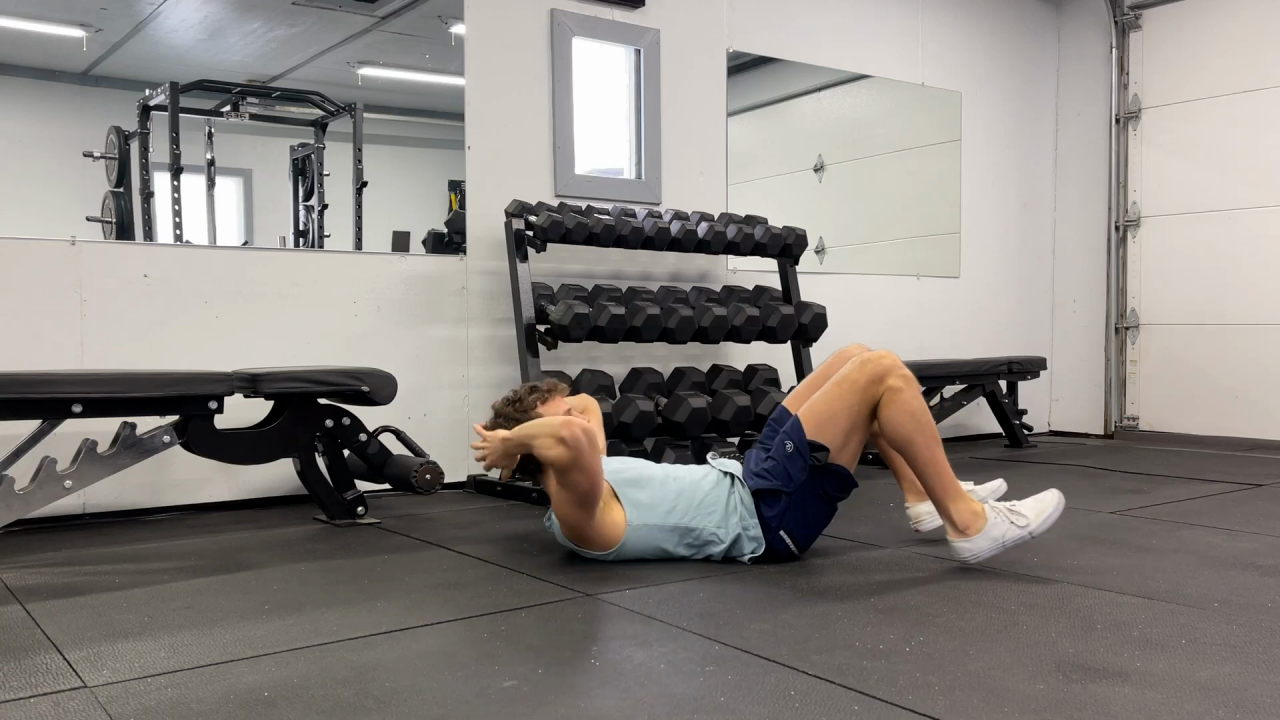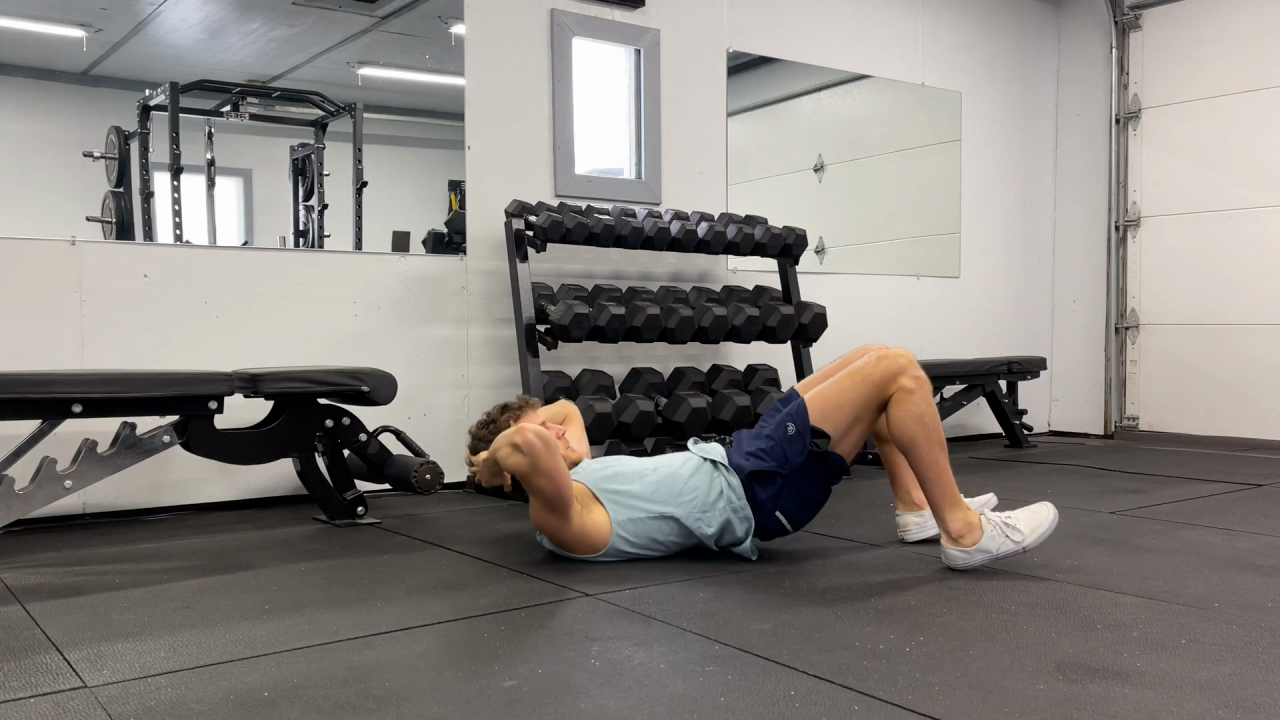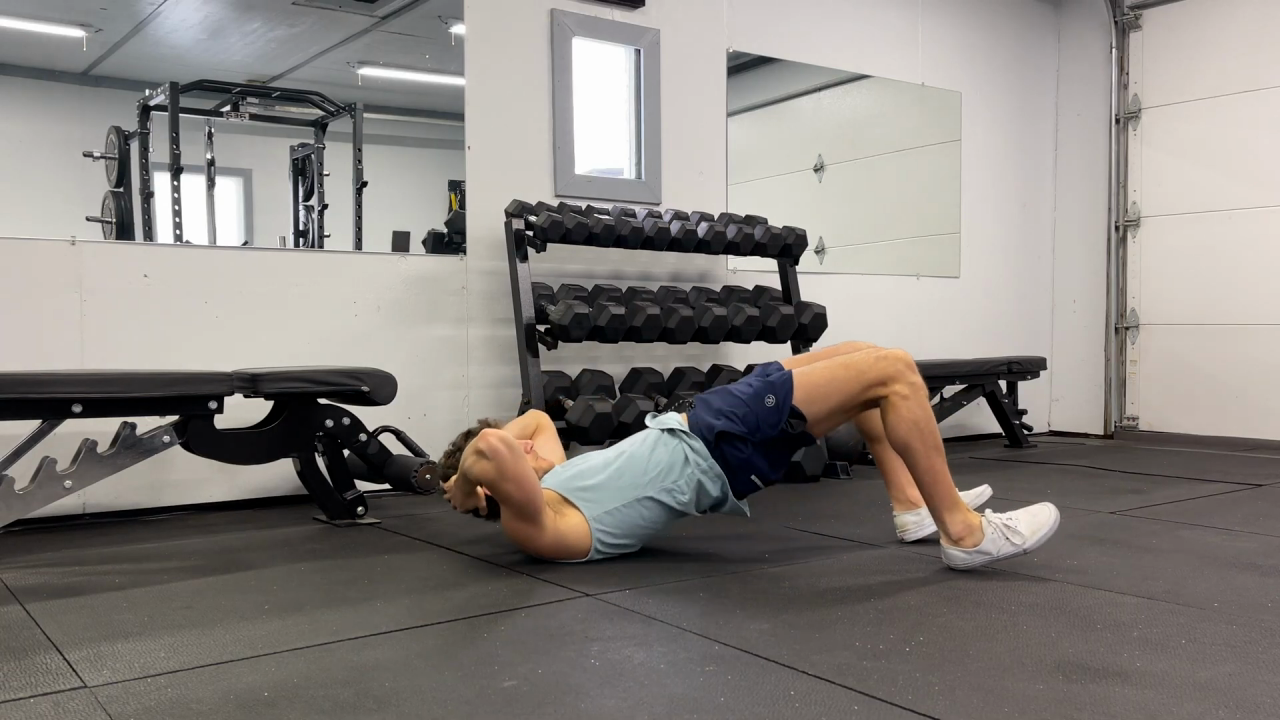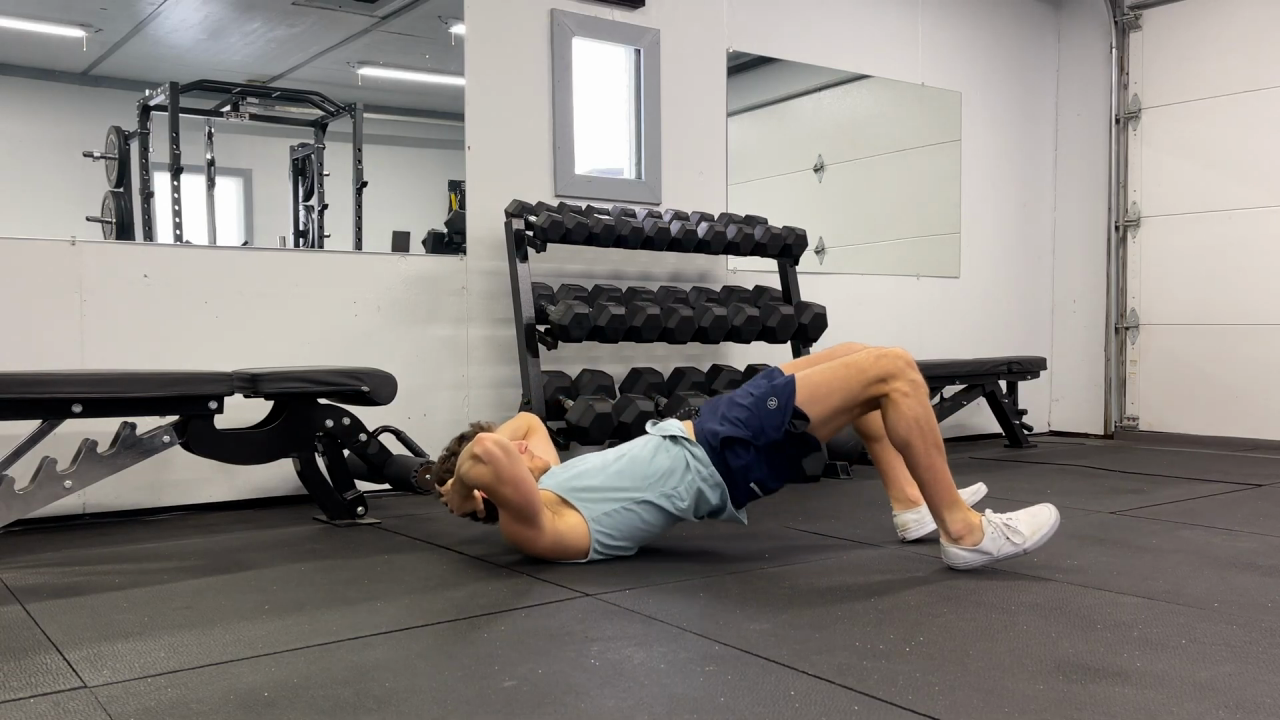
dt=0.3s
person 1, frame 1
left shoulder: (584, 482)
right shoulder: (576, 512)
left elbow: (584, 405)
right elbow: (566, 435)
left wrist: (515, 433)
right wrist: (512, 443)
left hip: (748, 478)
right hip: (769, 514)
left knee: (857, 359)
right knee: (885, 371)
left ankle: (926, 500)
right ankle: (968, 523)
person 1, frame 2
left shoulder: (578, 478)
right shoulder: (559, 520)
left elbow: (566, 407)
right elbow: (531, 442)
left wrist: (503, 434)
right wrist: (497, 457)
left hip: (738, 462)
right hip: (758, 490)
left knee: (875, 361)
right knee: (899, 370)
left ankle: (917, 509)
right ankle: (964, 531)
person 1, frame 3
left shoulder: (554, 484)
right shoulder: (536, 527)
left elbow: (536, 418)
right elbow: (495, 450)
left wrist: (481, 458)
right wrist: (466, 479)
left hip: (711, 423)
right hip: (725, 439)
left knee: (863, 358)
right knee: (898, 371)
left ankle: (913, 506)
right ankle: (964, 532)
person 1, frame 4
left shoulder: (549, 485)
right shoulder: (534, 527)
left elbow: (526, 419)
right elbow: (488, 452)
left wrist: (486, 446)
right wrist: (462, 479)
left hip: (709, 430)
right hip: (724, 452)
left knee: (859, 358)
right knee: (898, 371)
left ankle: (912, 505)
right ankle: (963, 531)
